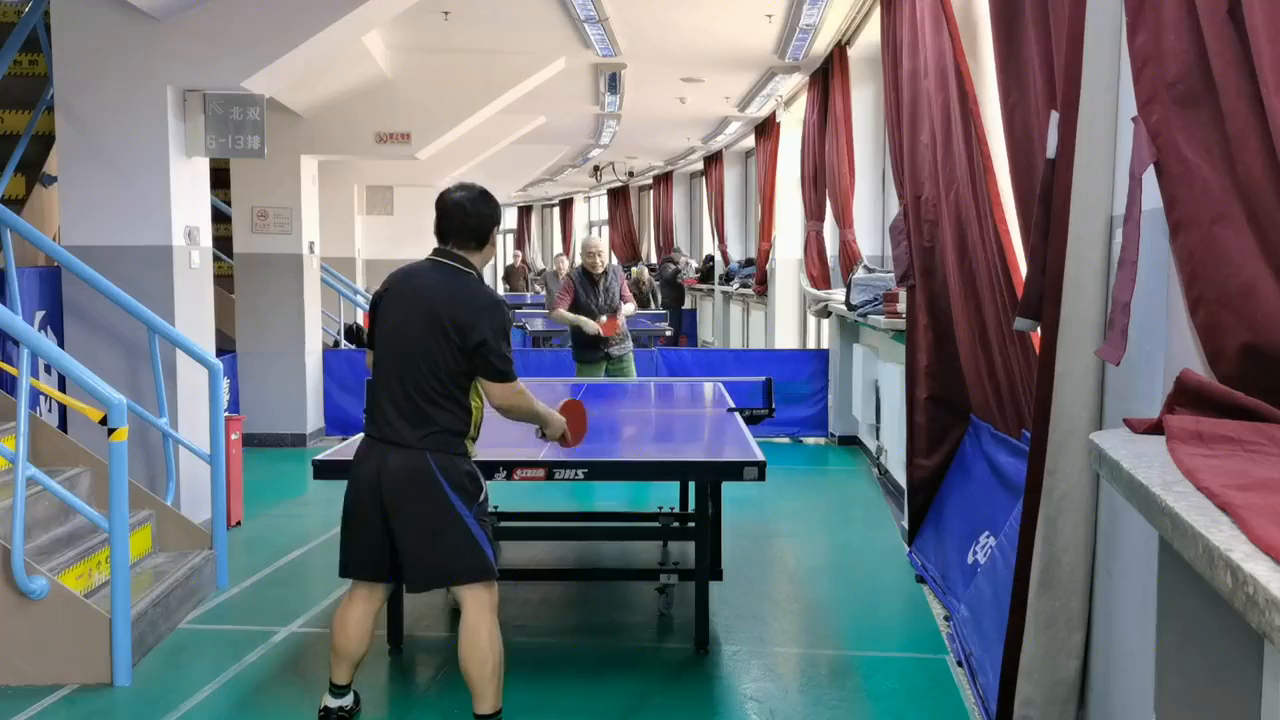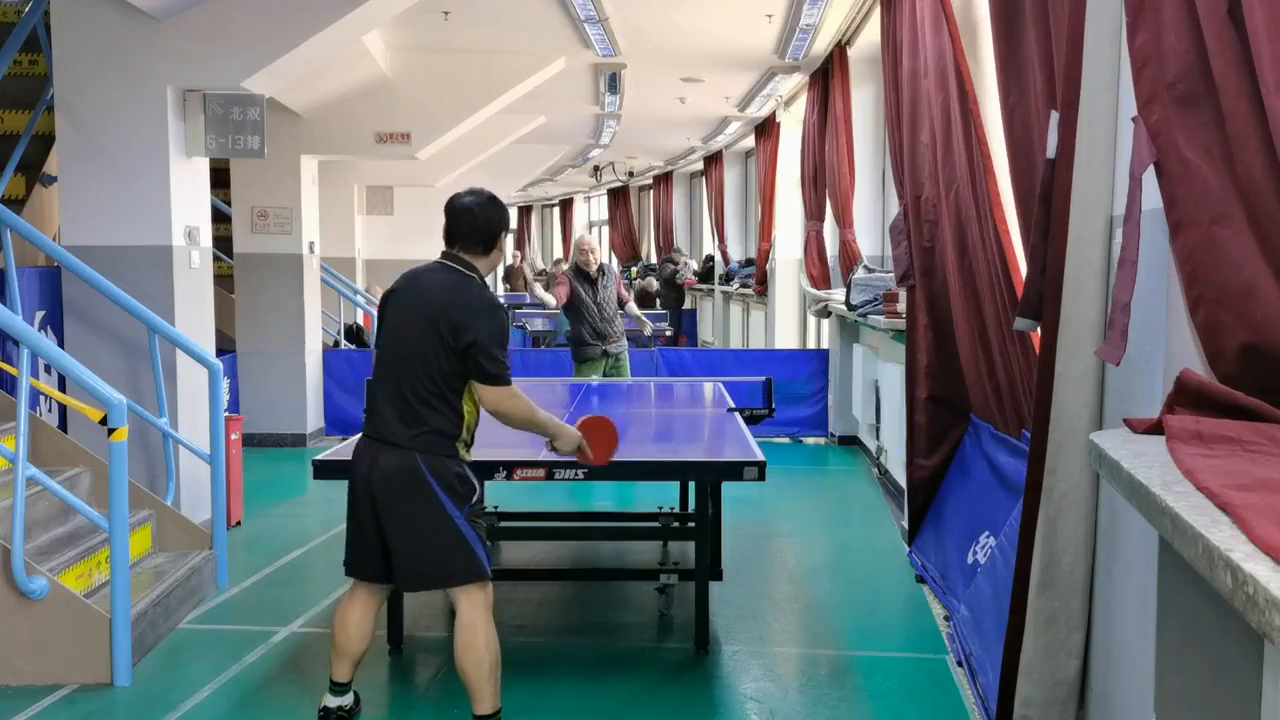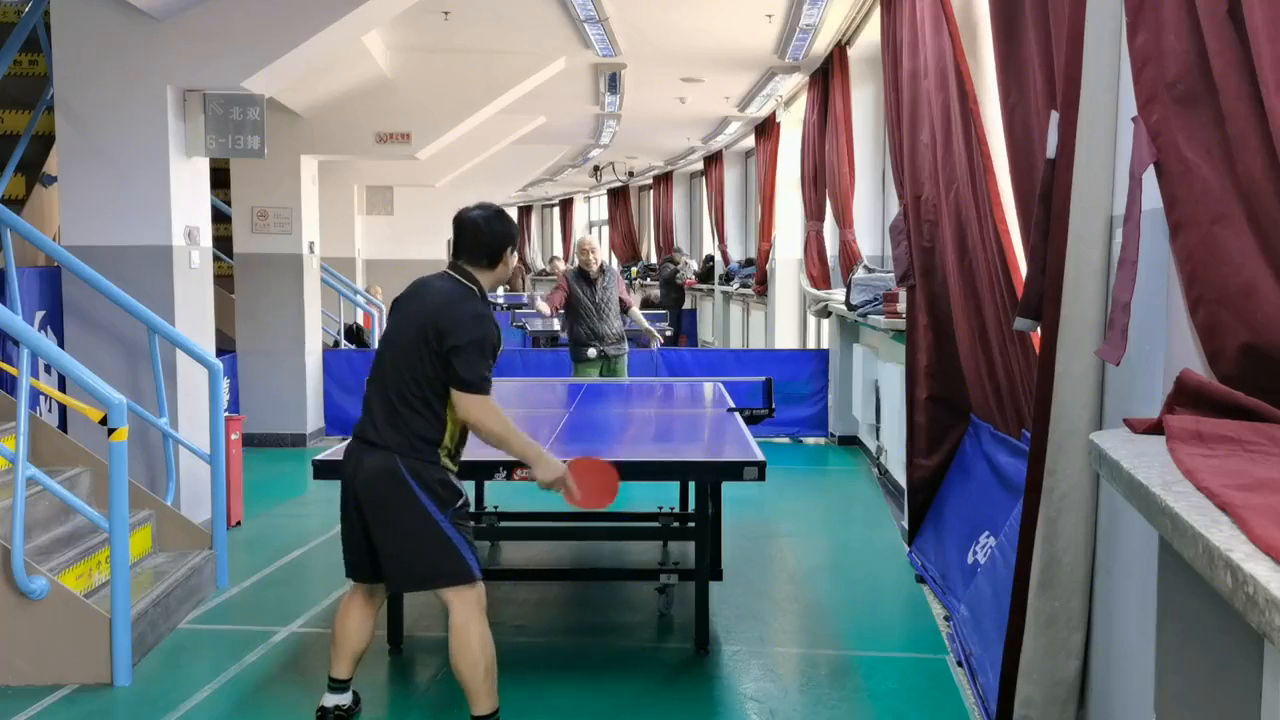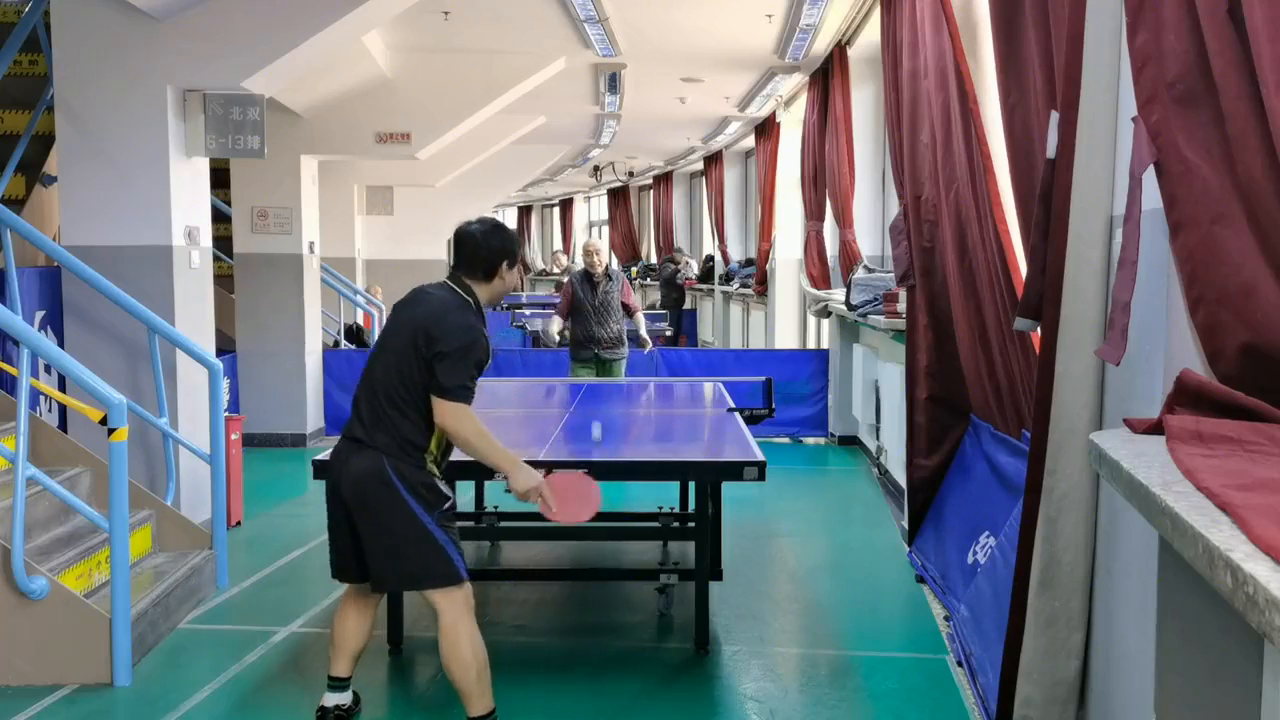
dt=0.2s
person 1, frame 1
left shoulder: (395, 284)
right shoulder: (483, 304)
right elbow: (504, 395)
right wrist: (548, 418)
left hip: (375, 459)
right hip: (435, 467)
left knee: (366, 588)
right knee: (478, 596)
person 1, frame 2
left shoulder: (404, 285)
right shoulder: (481, 307)
right elbow: (498, 399)
right wrist: (557, 429)
left hip: (372, 457)
right hip: (428, 468)
left knee: (367, 586)
right knee: (473, 597)
person 1, frame 3
left shoulder: (417, 291)
right shoulder: (473, 318)
right elbow: (473, 409)
right wrist: (537, 457)
left hip: (363, 460)
right hip: (411, 472)
left knee: (366, 586)
right knee: (466, 598)
person 1, frame 4
left shoulder: (419, 299)
right shoulder: (463, 328)
right elbow: (451, 416)
right wrist: (516, 469)
left hip: (349, 461)
right hip: (395, 473)
left knee: (362, 586)
right knee: (454, 601)
person 2, frame 1
left shoulder: (616, 273)
right shoulder: (573, 279)
left elbow: (631, 305)
right elbow: (556, 312)
left wrist: (623, 310)
right wrist: (581, 320)
left hip: (620, 349)
right hip: (588, 353)
person 2, frame 2
left shoulder: (610, 272)
right shoulder: (568, 279)
left elbow: (625, 300)
right elbow: (552, 300)
left wrist: (637, 315)
right wrist: (541, 295)
left hip: (616, 347)
right hip: (586, 351)
person 2, frame 3
left shoulder: (613, 275)
right shoulder: (569, 279)
left elbow: (628, 305)
right elbow: (549, 307)
left wrist: (644, 325)
right wrist: (539, 305)
left hip: (615, 349)
right hip: (585, 353)
person 2, frame 4
left shoulder: (618, 279)
right shoulder: (574, 281)
left elbow: (634, 310)
right elbow: (561, 314)
left wrist: (642, 331)
right wrist: (553, 330)
left hip: (614, 353)
right hip: (582, 354)
